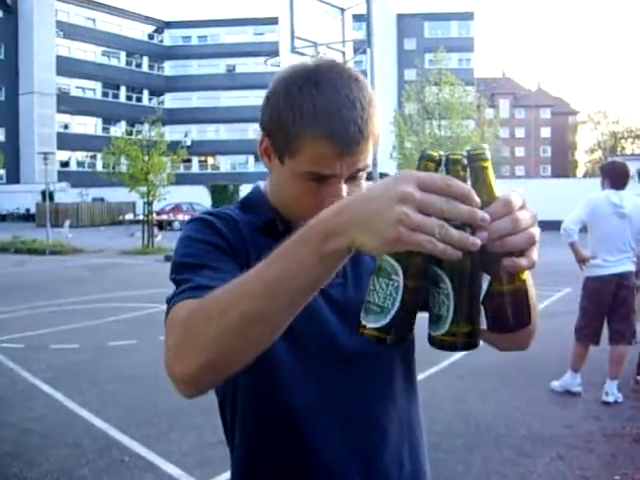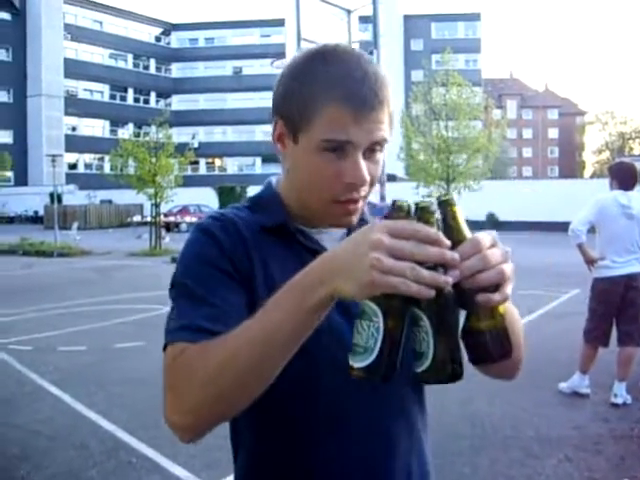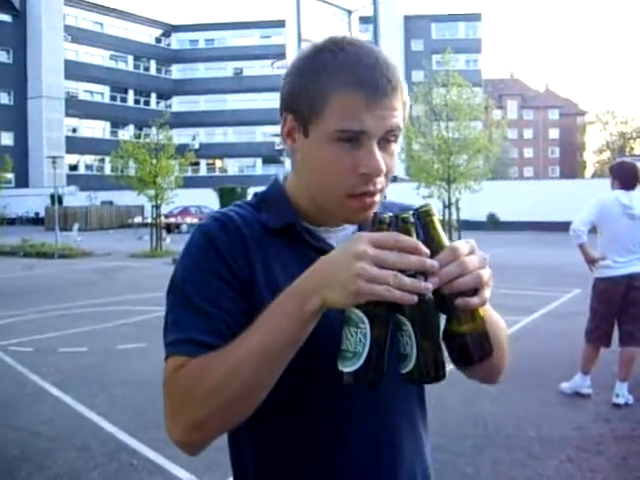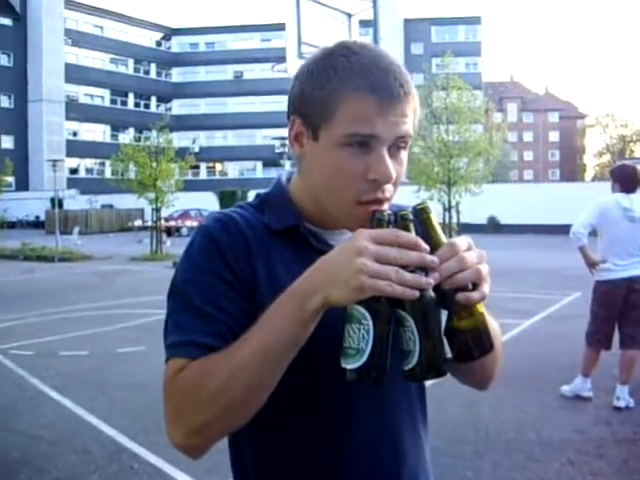
dt=0.2s
person 1, frame 1
left shoulder: (389, 236)
right shoulder: (217, 237)
left elbow: (511, 335)
right elbow: (189, 367)
left wrist: (506, 259)
right wrist: (334, 232)
person 1, frame 2
left shoulder: (398, 238)
right shoulder: (222, 243)
left elbow: (503, 363)
right elbow: (186, 411)
left wrist: (488, 295)
right wrist: (324, 283)
person 1, frame 3
left shoulder: (407, 231)
right shoulder: (225, 242)
left elbow: (488, 368)
right elbow: (188, 424)
left wrist: (472, 303)
right wrist: (311, 294)
person 1, frame 4
left shoulder: (408, 234)
right shoulder: (227, 243)
left elbow: (480, 374)
right elbow: (188, 426)
left wrist: (467, 301)
right wrist: (314, 293)
person 2, frame 1
left shoulder: (594, 201)
left elbow: (568, 227)
left wrist: (578, 253)
left hip: (598, 275)
left knee: (585, 331)
left ankle: (572, 379)
right ankle: (611, 388)
person 2, frame 2
left shoulder: (602, 201)
left elbow: (576, 228)
left wrist: (586, 254)
left hip: (607, 276)
left knee: (593, 333)
left ankle: (580, 380)
right ankle: (620, 390)
person 2, frame 3
left shoulder: (604, 201)
left elbow: (577, 228)
left wrist: (587, 254)
left hip: (608, 276)
left knee: (595, 333)
left ankle: (582, 381)
person 2, frame 4
left shoulder: (604, 204)
left elbow: (577, 231)
left wrist: (588, 257)
left hip: (609, 278)
left knee: (596, 336)
left ankle: (583, 383)
